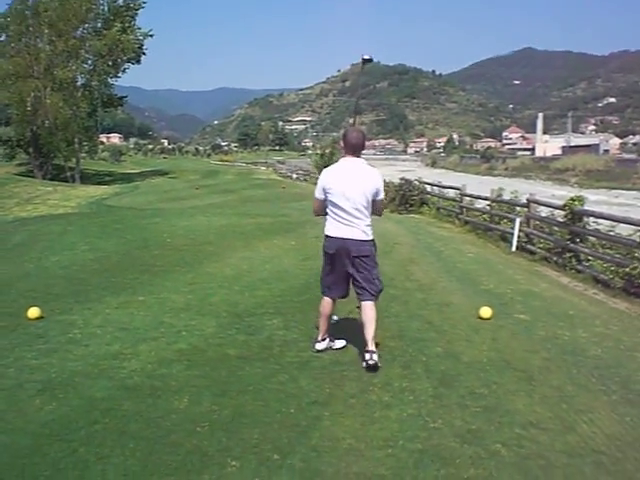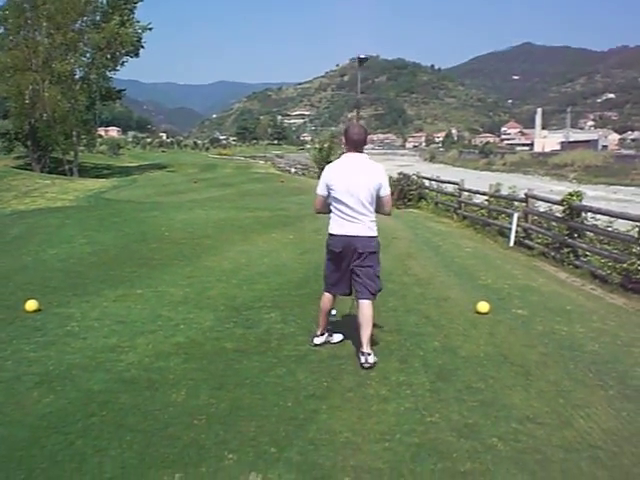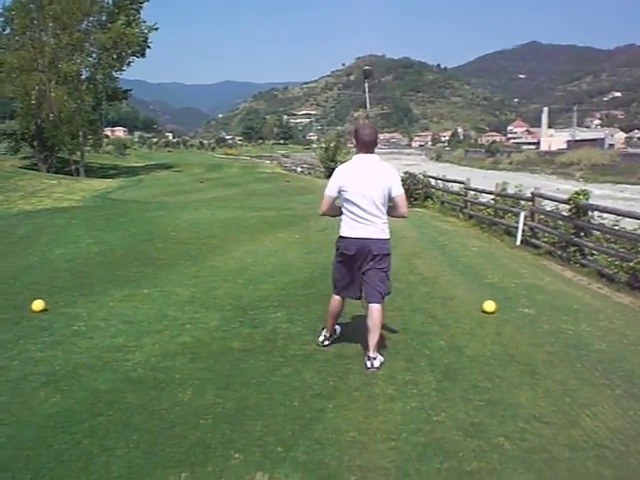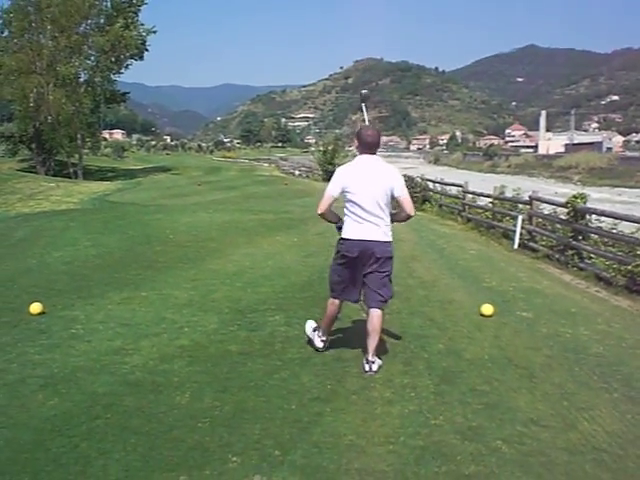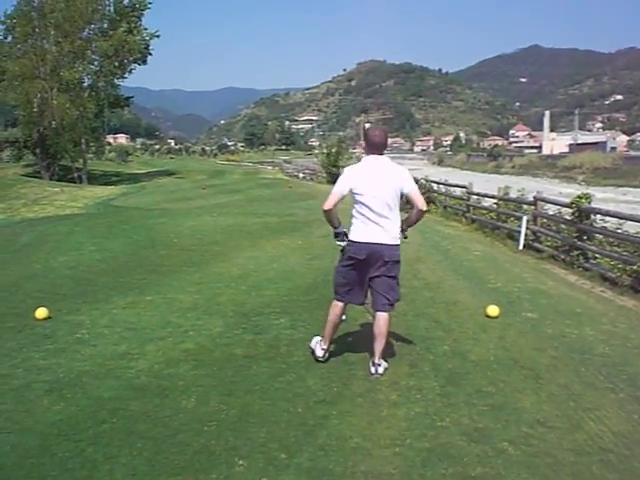
dt=0.1s
person 1, frame 1
left shoulder: (328, 174)
right shoulder: (374, 175)
left elbow: (317, 211)
right elbow: (379, 211)
left hip: (334, 240)
right hip: (362, 243)
left knee: (329, 293)
right knee: (368, 296)
left ankle: (322, 338)
right ankle: (371, 349)
person 1, frame 2
left shoulder: (331, 170)
right shoulder: (377, 170)
left elbow: (319, 208)
right elbow: (387, 209)
left hip: (338, 238)
right hip: (366, 240)
left knee: (331, 289)
right knee: (365, 296)
left ankle: (322, 334)
right ankle: (365, 352)
person 1, frame 3
left shoulder: (342, 171)
right shoulder: (389, 171)
left elbow: (325, 210)
right elbow: (402, 212)
left hip: (349, 240)
right hip: (379, 242)
left knee: (340, 291)
right knee: (375, 299)
left ankle: (327, 334)
right ankle: (372, 354)
person 1, frame 4
left shoulder: (345, 171)
right shoulder: (391, 172)
left elbow: (322, 209)
right elbow: (409, 211)
left wrist: (337, 221)
left hip: (351, 242)
right hip: (381, 244)
left knee: (337, 294)
right knee: (376, 303)
left ankle: (321, 336)
right ankle: (370, 358)
person 1, frame 5
left shoulder: (352, 172)
right shoulder: (400, 172)
left elbow: (328, 207)
right elbow: (421, 207)
left wrist: (337, 229)
right wrist: (404, 226)
left hip: (358, 245)
right hip: (389, 247)
left knee: (341, 297)
right knee: (383, 306)
left ankle: (323, 346)
right ankle: (377, 361)
